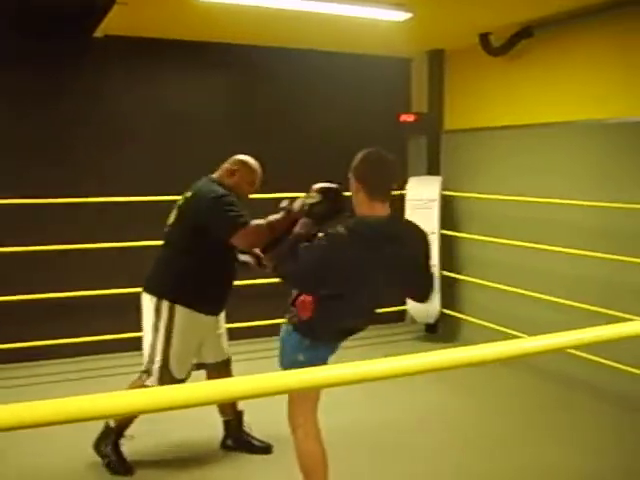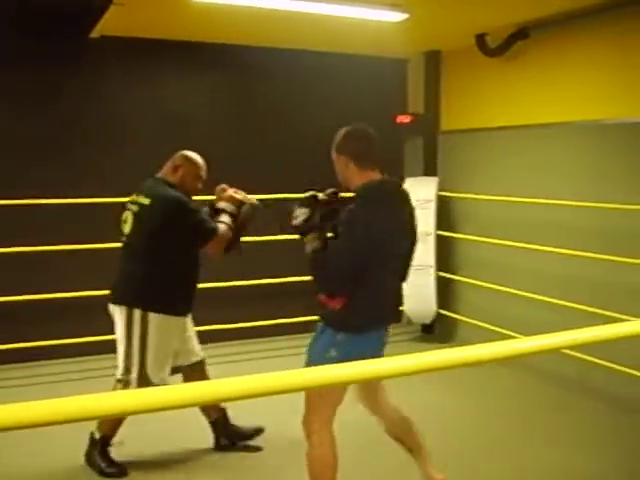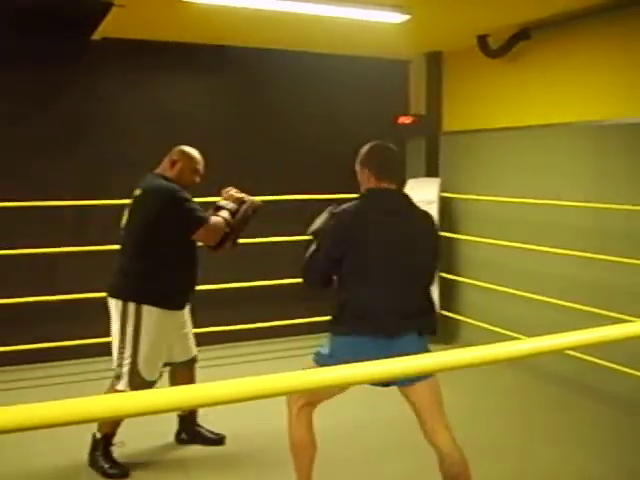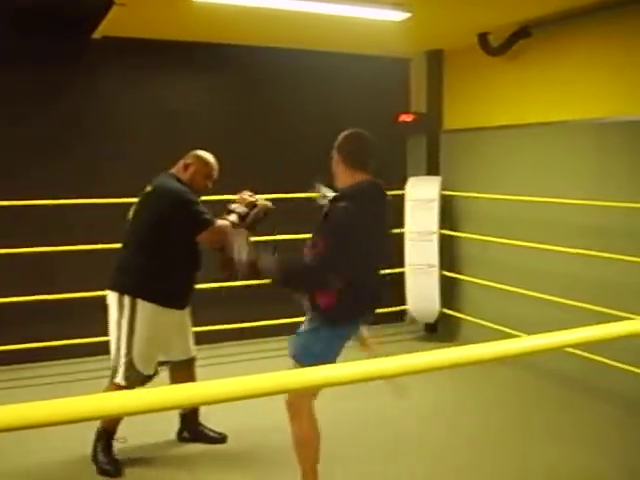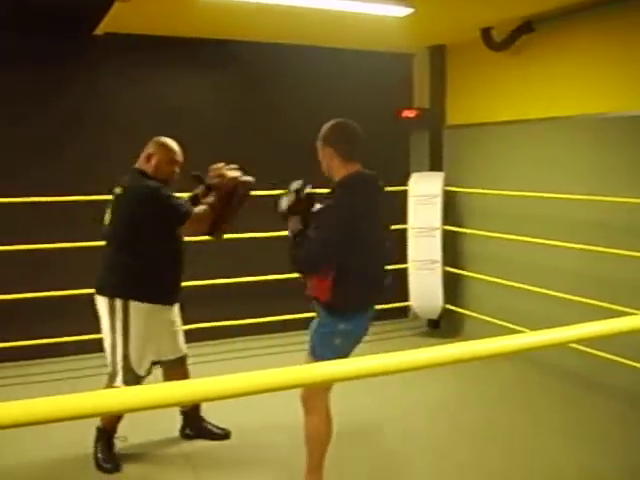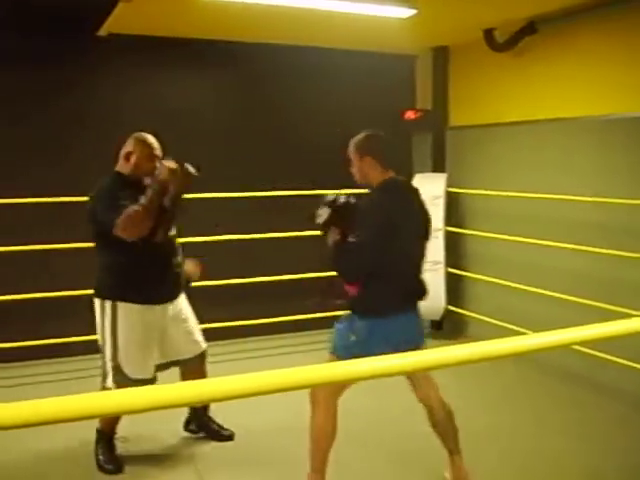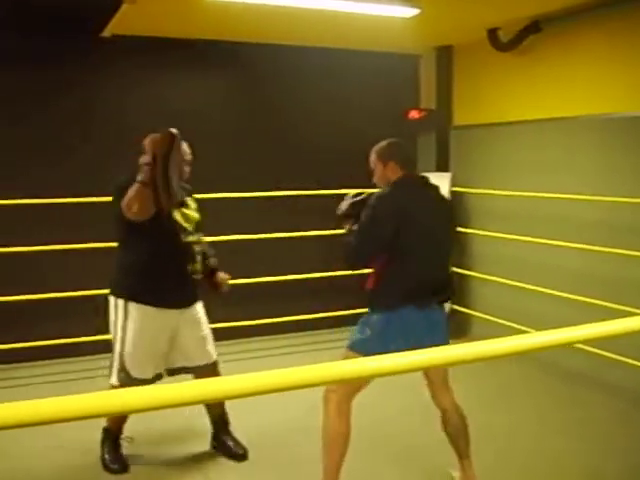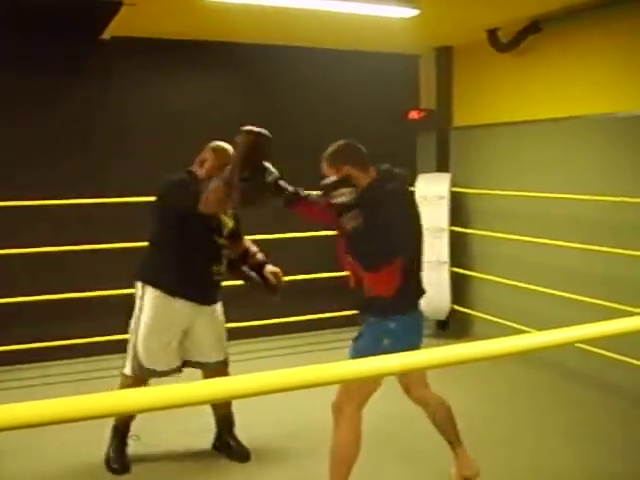
dt=0.3s
person 1, frame 1
left shoulder: (341, 245)
right shoulder: (411, 238)
left elbow: (288, 267)
right elbow: (420, 291)
left wrist: (303, 226)
left hip: (315, 332)
right hip: (344, 321)
left knee: (302, 420)
person 1, frame 2
left shoulder: (358, 216)
right shoulder: (401, 204)
left elbow: (330, 281)
left wrist: (311, 235)
left hip: (347, 329)
right hip: (378, 322)
left knee: (317, 424)
right knee: (376, 402)
person 1, frame 3
left shoulder: (346, 218)
right shoulder: (424, 222)
left elbow: (314, 277)
left wrist: (319, 238)
left hip: (356, 338)
right hip: (408, 337)
left knee: (298, 405)
right knee: (439, 433)
person 1, frame 4
left shoulder: (348, 214)
right shoulder: (371, 197)
left elbow: (312, 272)
left wrist: (265, 265)
left hip: (334, 318)
right hip: (353, 305)
left knee: (298, 404)
person 1, frame 5
left shoulder: (342, 206)
right shoulder: (369, 190)
left elbow: (306, 262)
left wrist: (294, 222)
right wrist: (310, 221)
left hip: (342, 311)
right hip: (358, 294)
left knee: (313, 397)
person 1, frame 6
left shoulder: (376, 207)
right shoulder: (412, 202)
left elbow: (353, 268)
left wrist: (333, 232)
right wrist: (355, 225)
left hip: (372, 319)
right hip: (406, 313)
left knee: (323, 397)
right knee: (427, 392)
person 1, frame 7
left shoulder: (387, 201)
right shoulder: (440, 204)
left elbow: (358, 256)
left wrist: (353, 221)
left hip: (392, 315)
right hip: (431, 312)
left knee: (336, 396)
right knee: (443, 396)
person 1, frame 8
left shoulder: (386, 197)
right shoulder: (371, 196)
left elbow: (377, 256)
right elbow: (324, 211)
left wrist: (350, 213)
right wrist: (281, 185)
left hip: (393, 315)
right hip: (400, 312)
left knee: (347, 407)
right knee: (419, 391)
person 2, frame 1
left shoulder: (208, 195)
right shoulder: (214, 198)
right elbow: (246, 237)
left wrist: (263, 233)
right wrist: (287, 217)
left hip: (203, 301)
right hip: (173, 301)
left knee: (220, 366)
right knee: (159, 376)
left ankle: (234, 432)
right ankle: (110, 438)
person 2, frame 2
left shoulder: (151, 194)
right shoulder: (172, 202)
left elbow: (191, 232)
right elbow: (216, 244)
left wrist: (218, 207)
right wrist: (229, 212)
left hip: (168, 305)
right hip: (144, 307)
left knee: (194, 365)
right knee: (135, 382)
left ankle: (225, 432)
right ankle: (97, 447)
person 2, frame 3
left shoulder: (155, 192)
right shoulder: (166, 194)
left elbow: (196, 228)
right elbow: (210, 234)
left wrist: (222, 208)
right wrist: (229, 208)
left hip: (168, 299)
right hip: (141, 302)
left knee: (184, 362)
right knee: (131, 379)
left ankle: (188, 426)
right ankle: (100, 448)
person 2, frame 4
left shoulder: (167, 192)
right shoulder: (174, 196)
left elbow: (203, 233)
right elbow: (215, 237)
left wrist: (237, 213)
right wrist: (239, 210)
left hip: (168, 297)
right hip: (138, 297)
left knee: (183, 361)
right knee: (129, 375)
left ankle: (190, 425)
right ankle: (103, 443)
person 2, frame 5
left shoulder: (144, 189)
right shoulder: (145, 192)
left elbow: (181, 216)
right elbow: (194, 223)
left wrist: (206, 191)
right wrist: (219, 193)
left hip: (157, 295)
right hip: (128, 298)
left knee: (175, 359)
right knee: (126, 375)
left ankle: (192, 421)
right ankle: (104, 440)
person 2, frame 6
left shoulder: (149, 189)
right shoulder: (109, 193)
right elbow: (132, 231)
left wrist: (181, 264)
right wrist: (157, 189)
left hip: (170, 295)
right hip: (126, 301)
left knee: (195, 355)
right knee: (123, 378)
left ankle: (198, 417)
right ankle: (104, 441)
person 2, frame 7
left shoulder: (183, 193)
right shoulder: (135, 189)
right elbow: (138, 211)
left wrist: (212, 269)
right wrist: (150, 163)
left hip: (187, 301)
right hip: (141, 302)
left knee: (208, 368)
right knee: (129, 377)
left ankle: (221, 433)
right ankle: (110, 441)
person 2, frame 8
left shoulder: (225, 198)
right shoulder: (184, 185)
left elbow: (235, 241)
right elbow: (216, 202)
left wrist: (260, 263)
right wrist: (244, 155)
left hip: (206, 297)
right hip: (163, 293)
left knee: (216, 365)
right knee: (140, 368)
left ankle: (225, 433)
right ankle: (118, 439)
